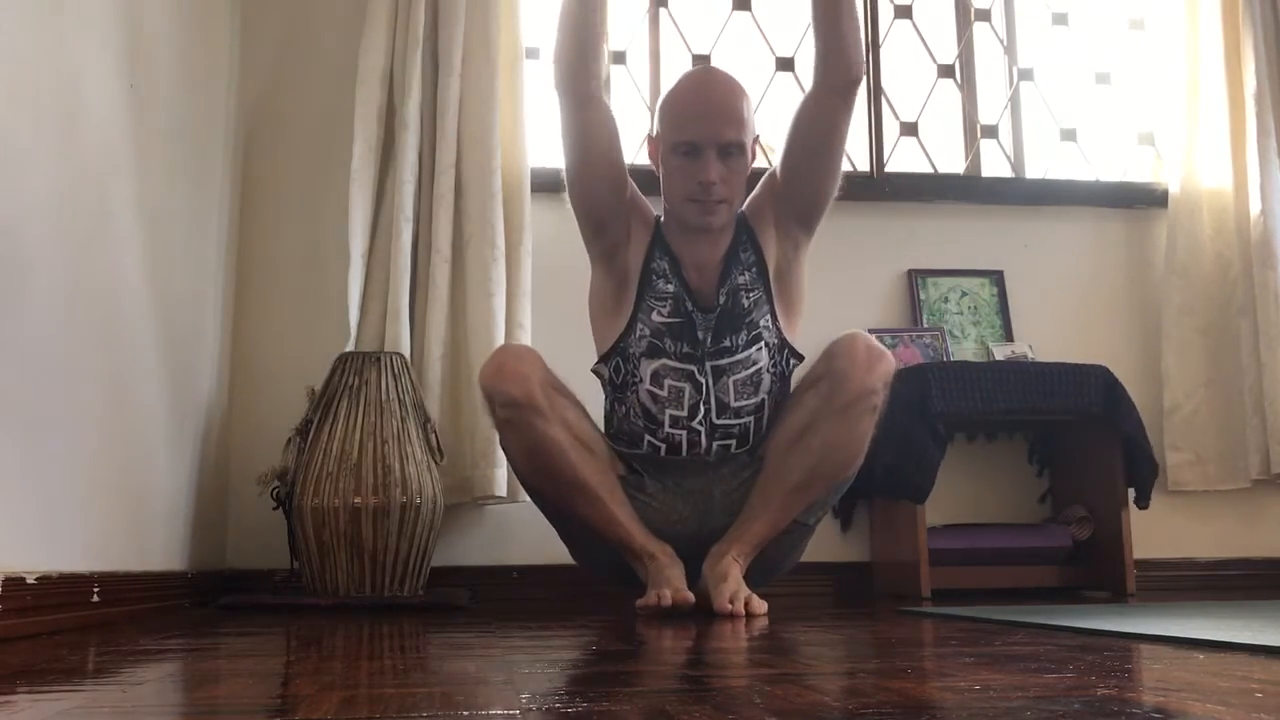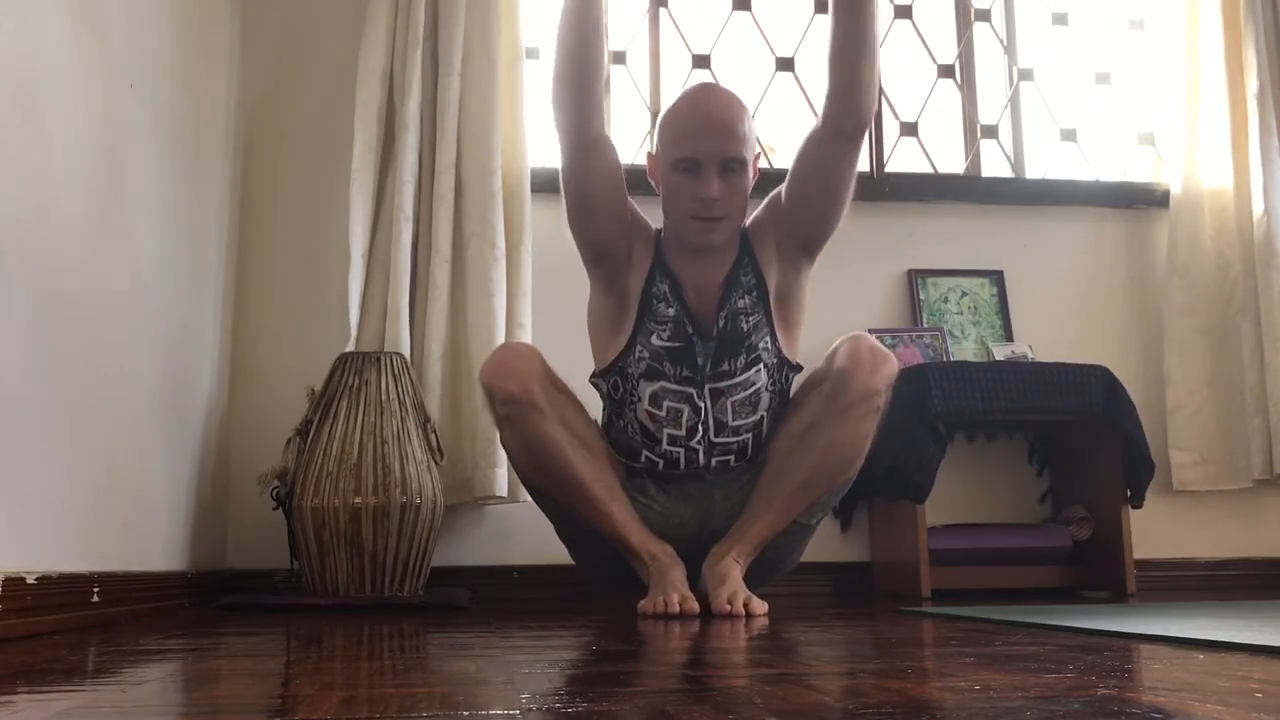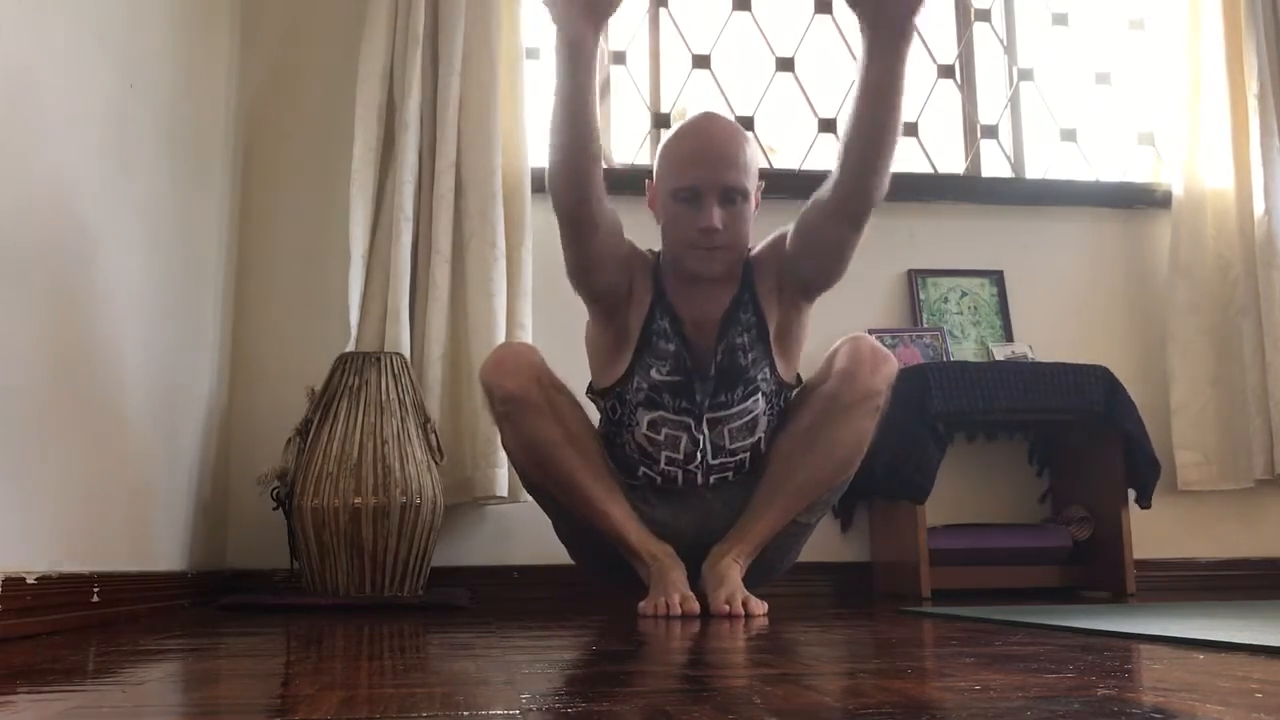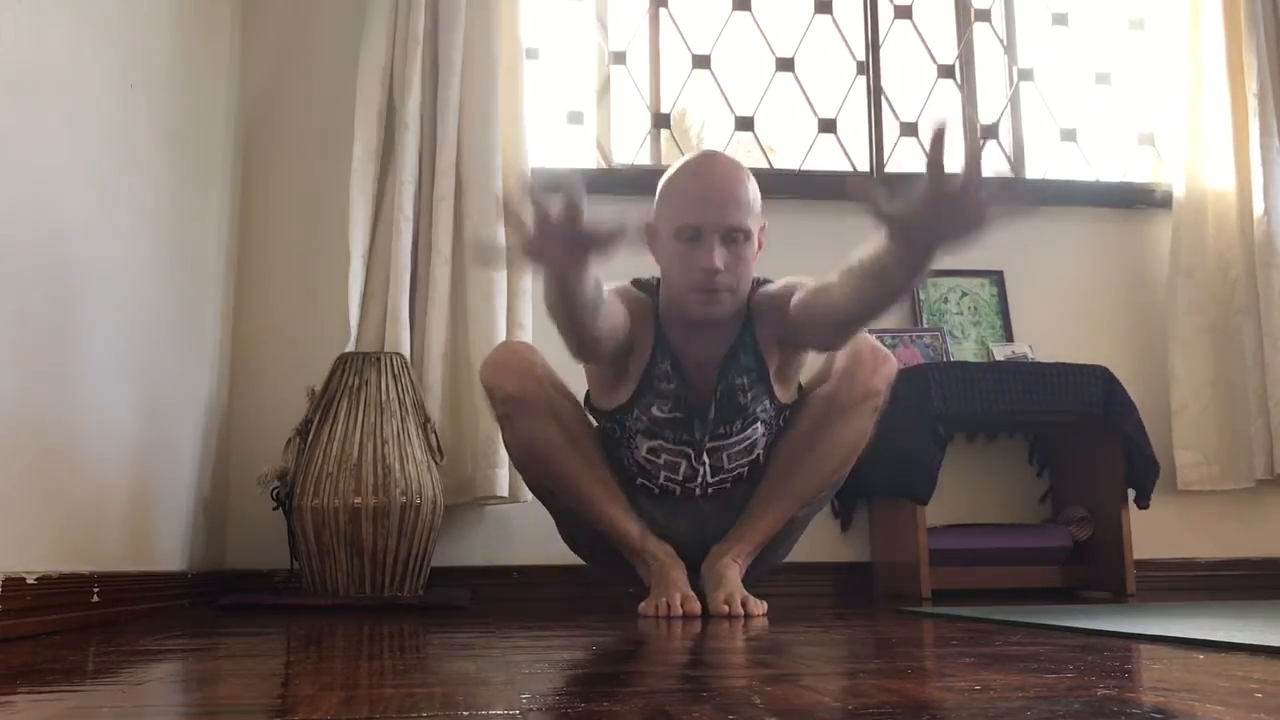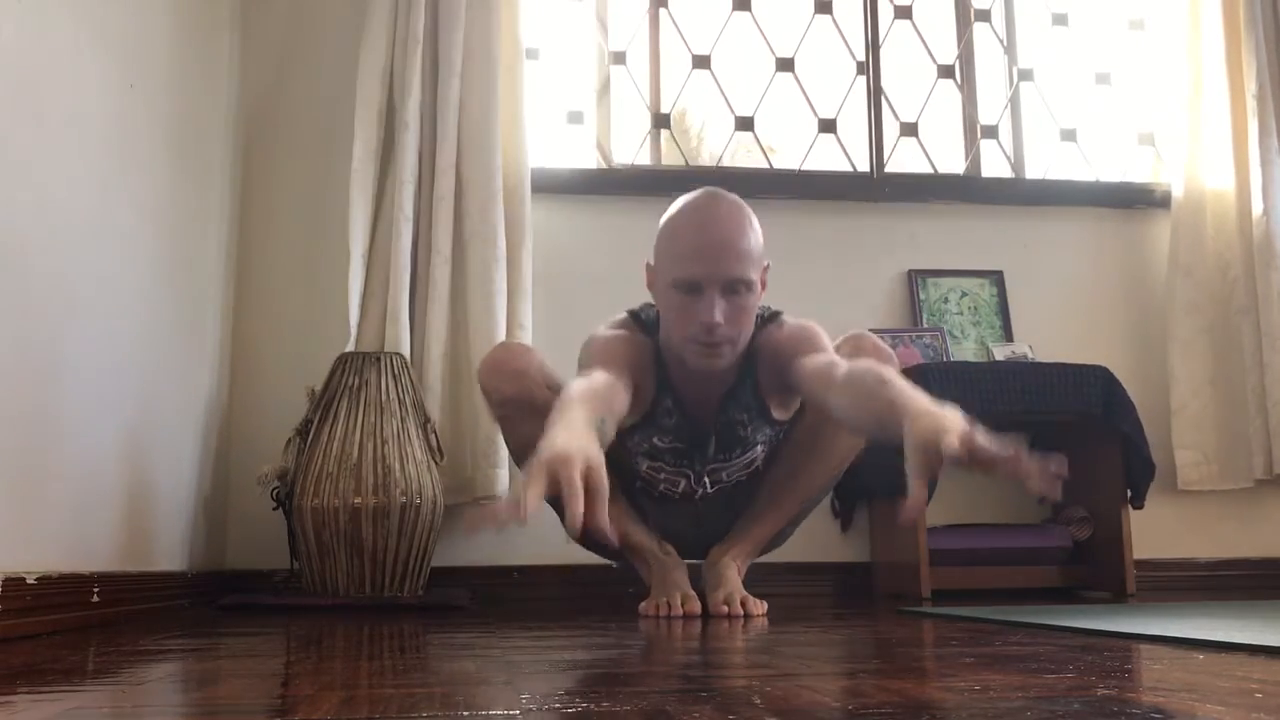
dt=0.2s
person 1, frame 1
left shoulder: (777, 234)
right shoulder: (623, 240)
left elbow: (839, 82)
right elbow: (578, 94)
left hip: (760, 516)
right hip: (628, 515)
left knee: (864, 363)
right knee: (509, 373)
left ankle: (732, 558)
right ankle: (654, 559)
person 1, frame 2
left shoulder: (778, 253)
right shoulder: (624, 259)
left elbow: (849, 120)
right elbow: (580, 136)
left hip: (758, 523)
right hip: (626, 523)
left knee: (866, 364)
right knee: (509, 371)
left ankle: (732, 560)
right ankle: (654, 560)
person 1, frame 3
left shoulder: (780, 281)
right shoulder: (622, 284)
left elbow: (853, 204)
right elbow: (576, 194)
left hip: (751, 531)
right hip: (623, 526)
left knee: (866, 362)
right knee: (509, 368)
left ankle: (728, 559)
right ankle: (653, 559)
person 1, frame 4
left shoulder: (780, 317)
right shoulder: (626, 316)
left elbow: (850, 294)
right elbow: (585, 314)
left wrist: (912, 243)
right wrist: (566, 267)
left hip: (745, 524)
right hip: (623, 519)
left knee: (869, 365)
right knee: (508, 371)
left ankle: (733, 558)
right ankle: (654, 555)
person 1, frame 5
left shoulder: (784, 343)
right shoulder: (625, 346)
left elbow: (851, 385)
right elbow: (593, 393)
left wrist: (931, 421)
right wrist: (569, 441)
left hip: (748, 515)
right hip: (633, 518)
left ankle: (730, 559)
right ankle: (656, 560)
